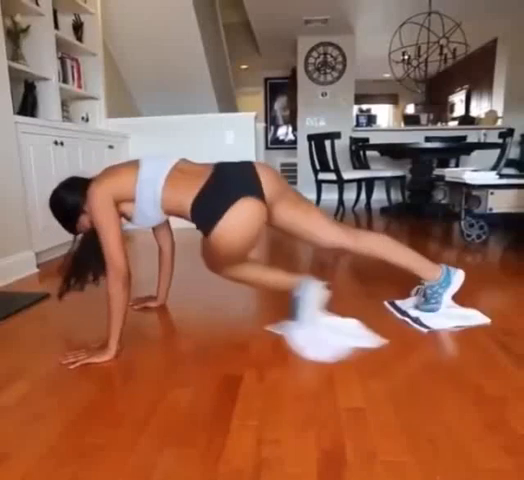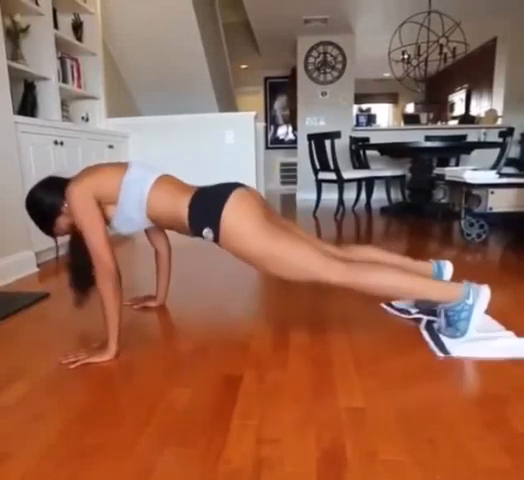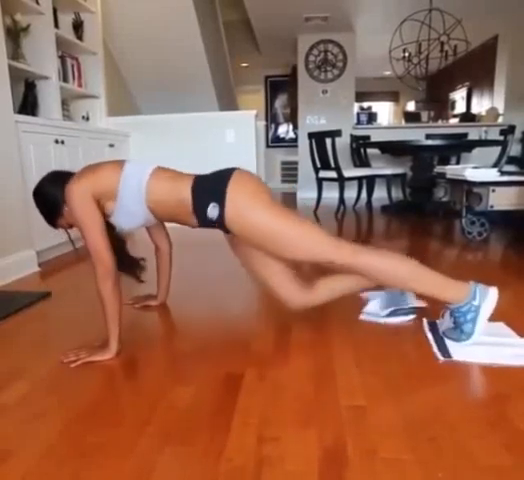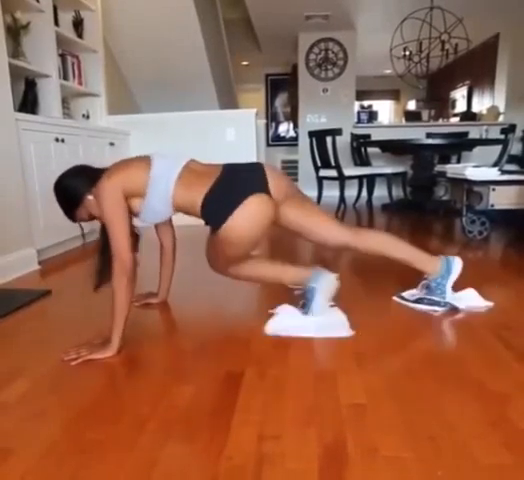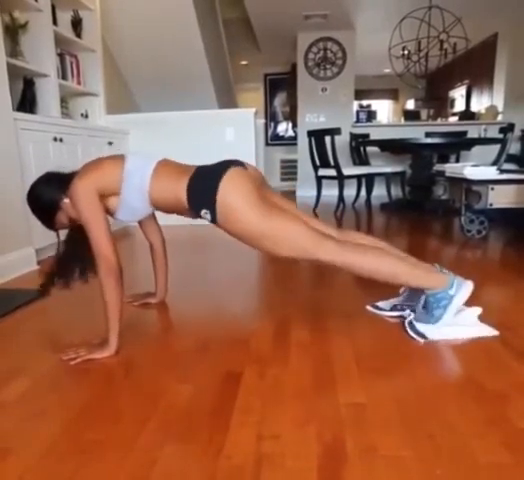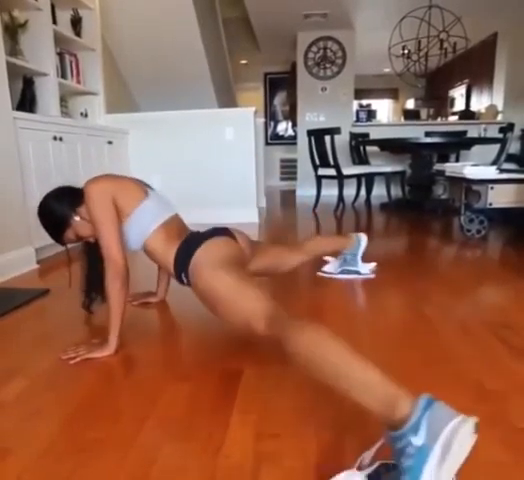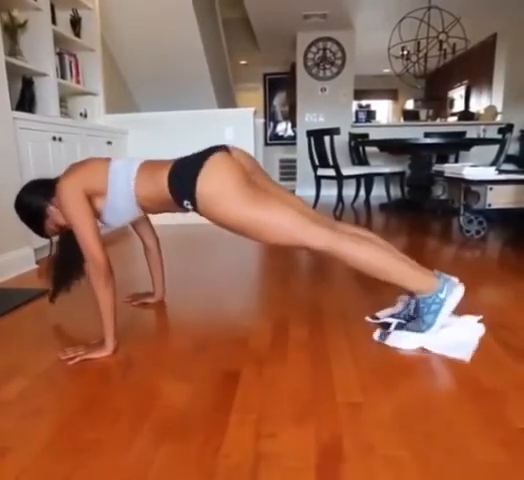
dt=0.7s
person 1, frame 1
left shoulder: (100, 192)
right shoulder: (132, 184)
left elbow: (119, 271)
right elbow: (165, 241)
left wrist: (110, 348)
right wrist: (159, 298)
left hip: (231, 206)
right hip: (250, 176)
left knee: (217, 261)
right knee: (343, 235)
left ankle: (300, 286)
right ankle: (438, 277)
person 1, frame 2
left shoulder: (80, 192)
right shoulder: (109, 189)
left elbow: (107, 270)
right elbow: (161, 242)
left wrist: (110, 346)
right wrist: (160, 297)
left hip: (226, 215)
right hip: (227, 208)
left knee: (333, 272)
right knee: (330, 254)
left ankle: (460, 295)
right ankle: (428, 269)
person 1, frame 3
left shoulder: (79, 188)
right shoulder: (112, 191)
left elbow: (104, 267)
right elbow: (162, 241)
left wrist: (111, 344)
right wrist: (160, 296)
left hip: (226, 199)
right hip: (222, 207)
left knee: (342, 254)
right knee: (299, 297)
left ankle: (466, 297)
right ankle: (386, 282)
person 1, frame 4
left shoulder: (108, 188)
right shoulder: (134, 179)
left elbow: (123, 265)
right elbow: (167, 237)
left wrist: (113, 343)
right wrist: (162, 294)
left hip: (240, 205)
right hip: (257, 179)
left knee: (220, 261)
right knee: (344, 235)
left ankle: (311, 280)
right ankle: (439, 268)
person 1, frame 5
left shoulder: (83, 188)
right shoulder: (111, 185)
left elbow: (108, 263)
right elbow: (154, 234)
left wrist: (110, 342)
right wrist: (159, 293)
left hip: (220, 192)
right hip: (231, 177)
left knee: (326, 250)
right knee: (330, 235)
left ankle: (443, 285)
right ankle: (426, 270)
person 1, frame 6
left shoulder: (97, 193)
right shoulder: (120, 190)
left elbow: (115, 264)
left wrist: (110, 341)
right wrist: (160, 292)
left hip: (205, 257)
right hip: (222, 240)
left knee: (275, 323)
right knee: (292, 252)
right ankle: (349, 243)
person 1, frame 7
left shoulder: (69, 190)
right shoulder: (98, 187)
left elbow: (97, 263)
right elbow: (147, 233)
left wrist: (107, 342)
right wrist: (158, 292)
left hip: (205, 179)
right hip: (222, 162)
left knee: (321, 237)
right knee: (324, 225)
left ankle: (434, 293)
right ankle: (418, 274)
